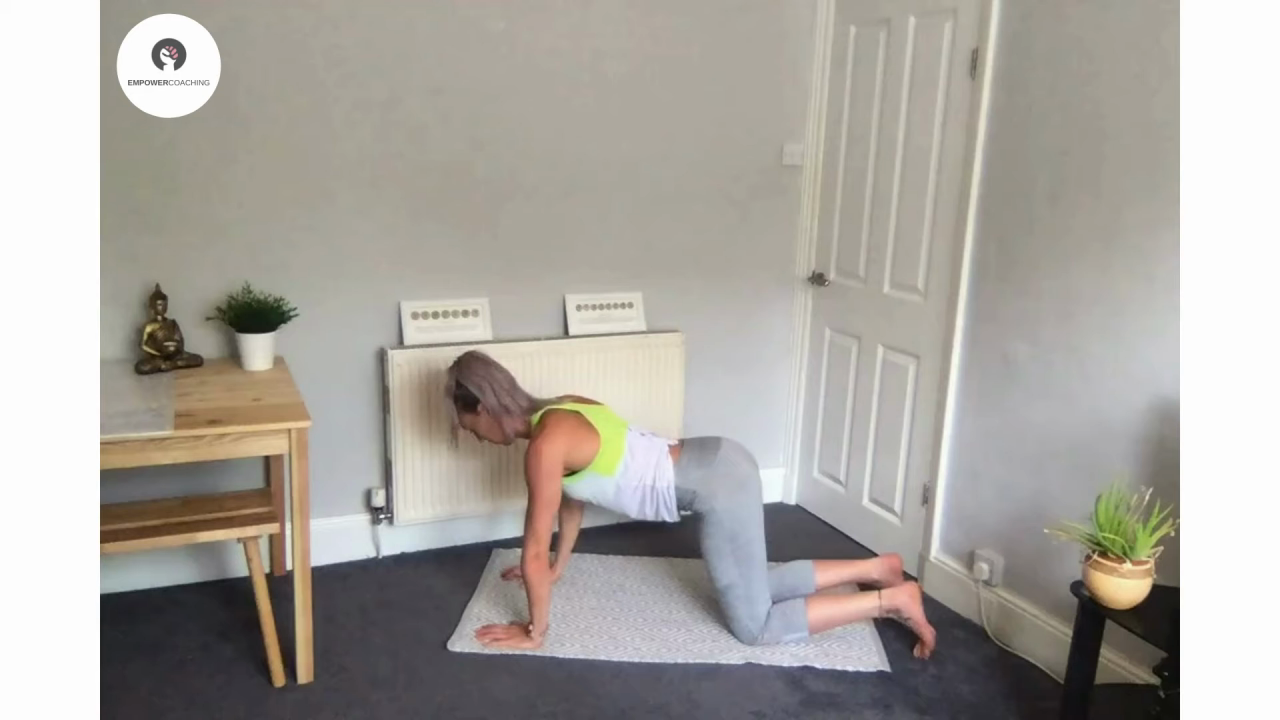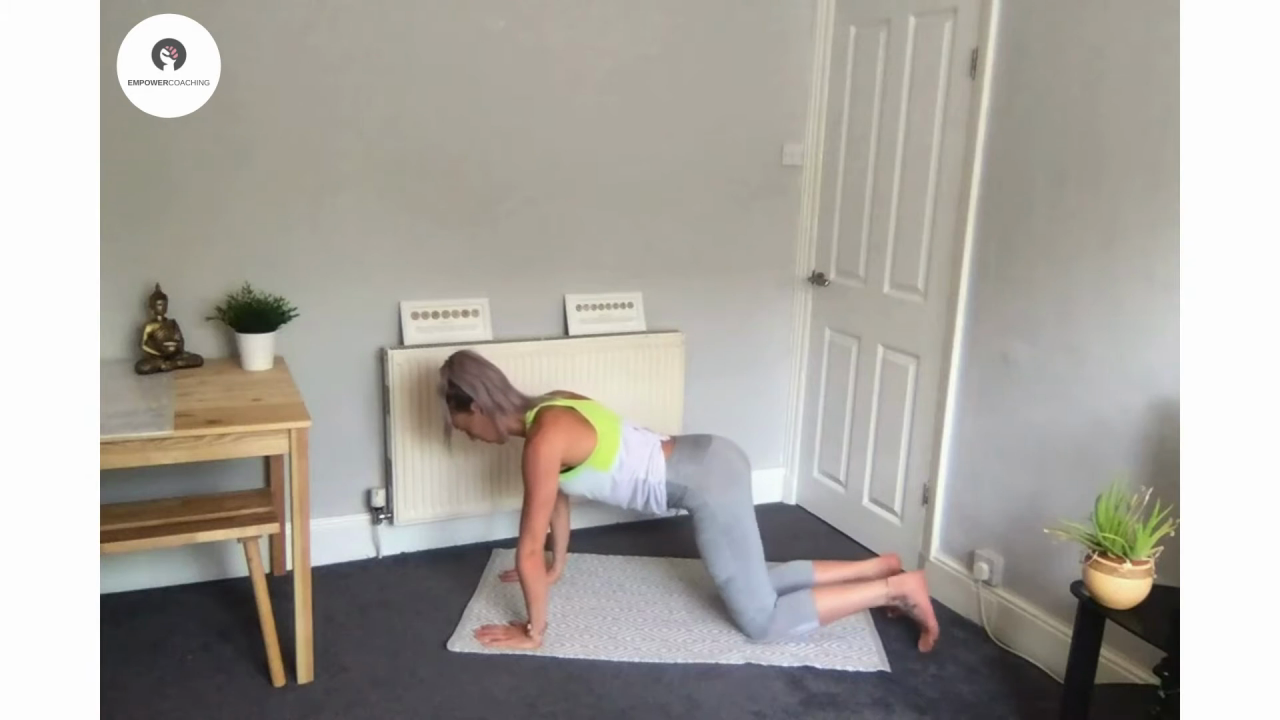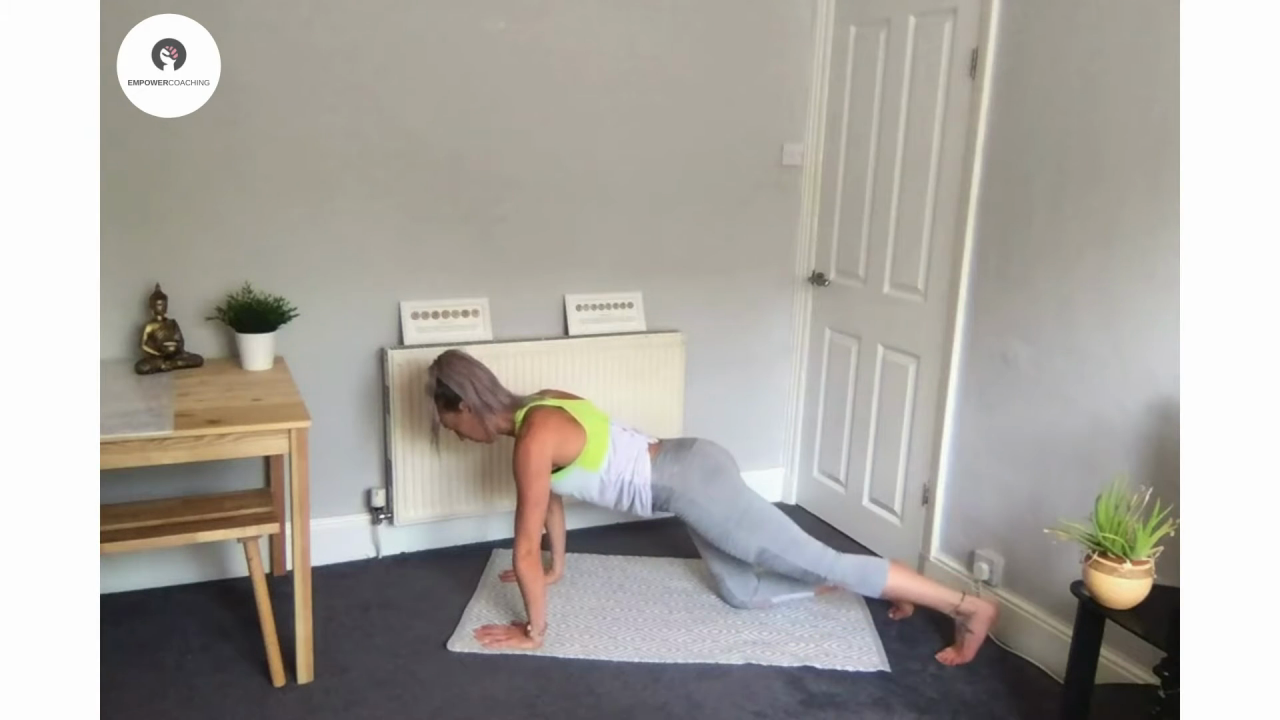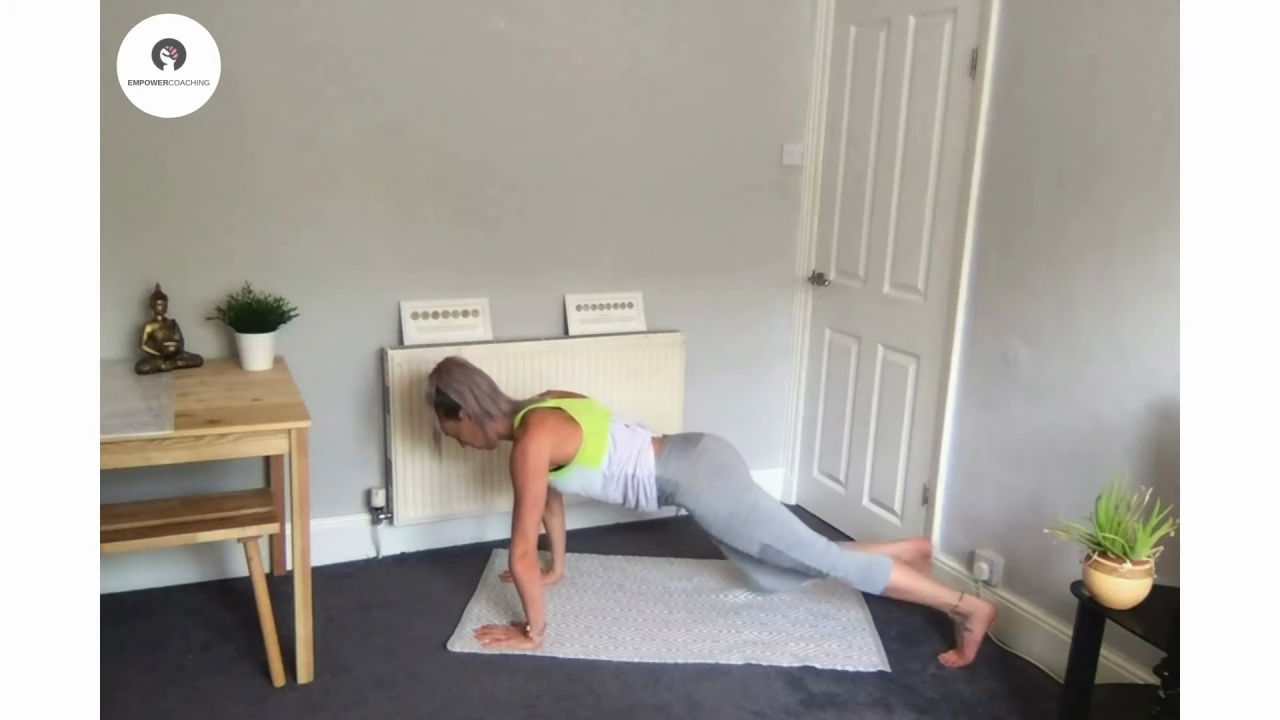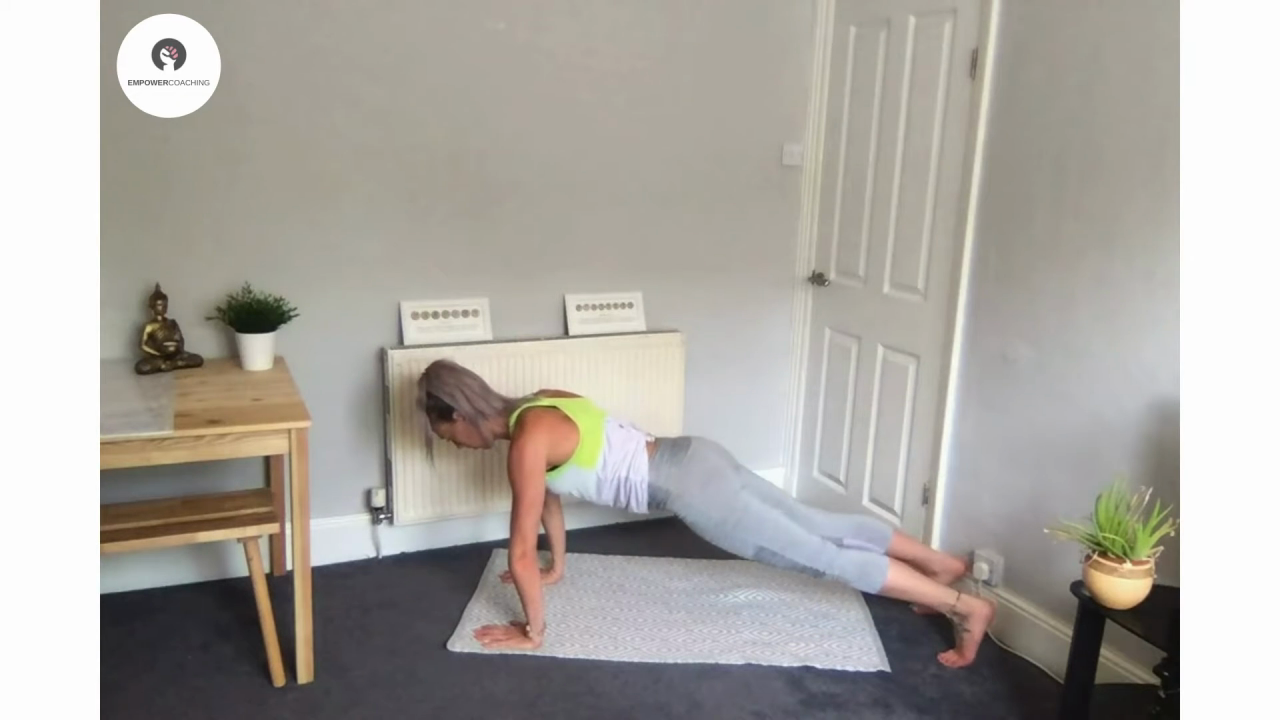
dt=0.7s
person 1, frame 1
left shoulder: (544, 444)
right shoulder: (559, 411)
left elbow: (534, 550)
right elbow: (573, 495)
left wrist: (534, 631)
right wrist: (557, 568)
left hip: (719, 486)
right hip: (718, 463)
left knee: (754, 626)
right knee: (752, 588)
left ankle: (893, 600)
right ankle: (874, 569)
person 1, frame 2
left shoulder: (542, 440)
right shoulder: (552, 407)
left elbow: (529, 548)
right elbow: (558, 495)
left wrist: (534, 630)
right wrist: (556, 568)
left hip: (708, 483)
right hip: (709, 461)
left knee: (761, 622)
right knee: (748, 586)
left ankle: (898, 589)
right ankle: (873, 568)
person 1, frame 3
left shoulder: (532, 440)
right shoulder: (542, 404)
left elbow: (524, 547)
right elbow: (554, 494)
left wrist: (534, 630)
right wrist: (556, 568)
left hip: (694, 484)
right hip: (693, 466)
left knee: (819, 562)
right knee: (743, 593)
left ankle: (970, 608)
right ankle: (874, 585)
person 1, frame 4
left shoulder: (529, 442)
right shoulder: (542, 407)
left elbow: (520, 551)
right elbow: (552, 493)
left wrist: (533, 630)
right wrist: (557, 569)
left hip: (699, 481)
right hip: (701, 457)
left knee: (820, 559)
right knee: (769, 576)
left ankle: (966, 607)
right ankle: (903, 553)
person 1, frame 5
left shoulder: (526, 441)
right shoulder: (540, 404)
left elbow: (521, 552)
right elbow: (552, 492)
left wrist: (533, 631)
right wrist: (557, 567)
left hip: (691, 488)
right hip: (695, 460)
left knee: (822, 558)
right knee: (820, 525)
left ankle: (966, 607)
right ankle: (943, 564)
